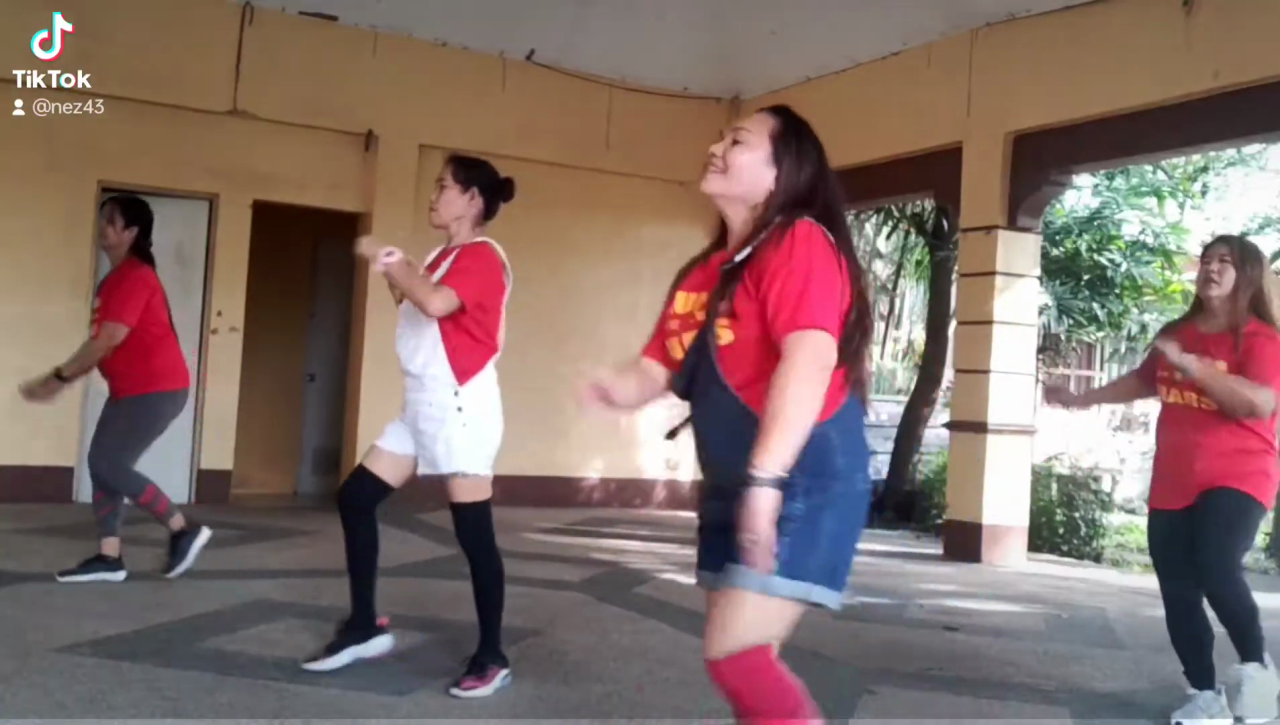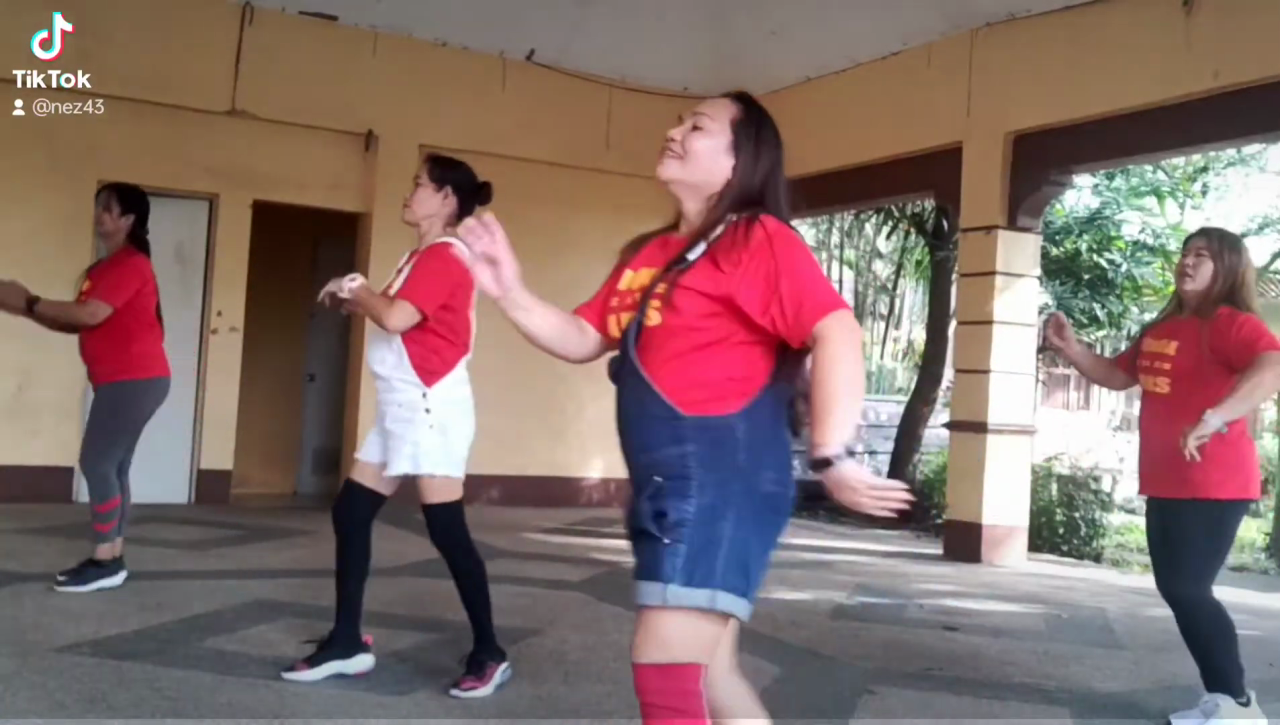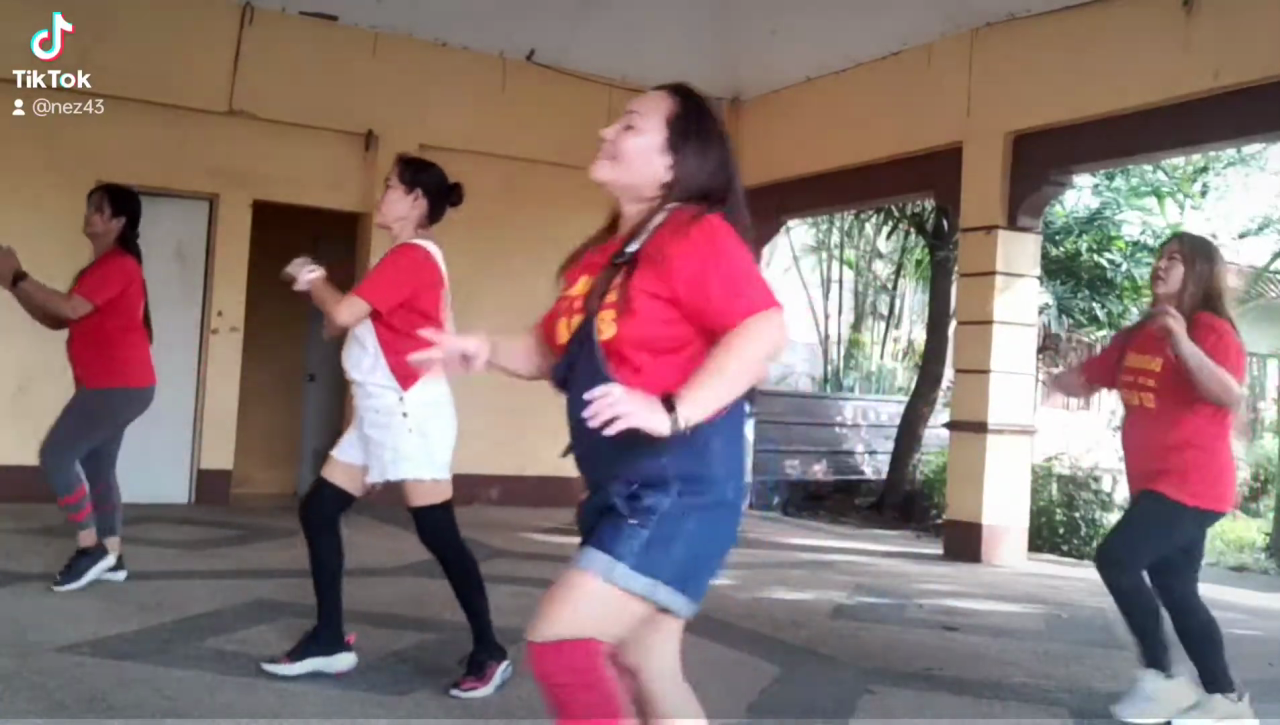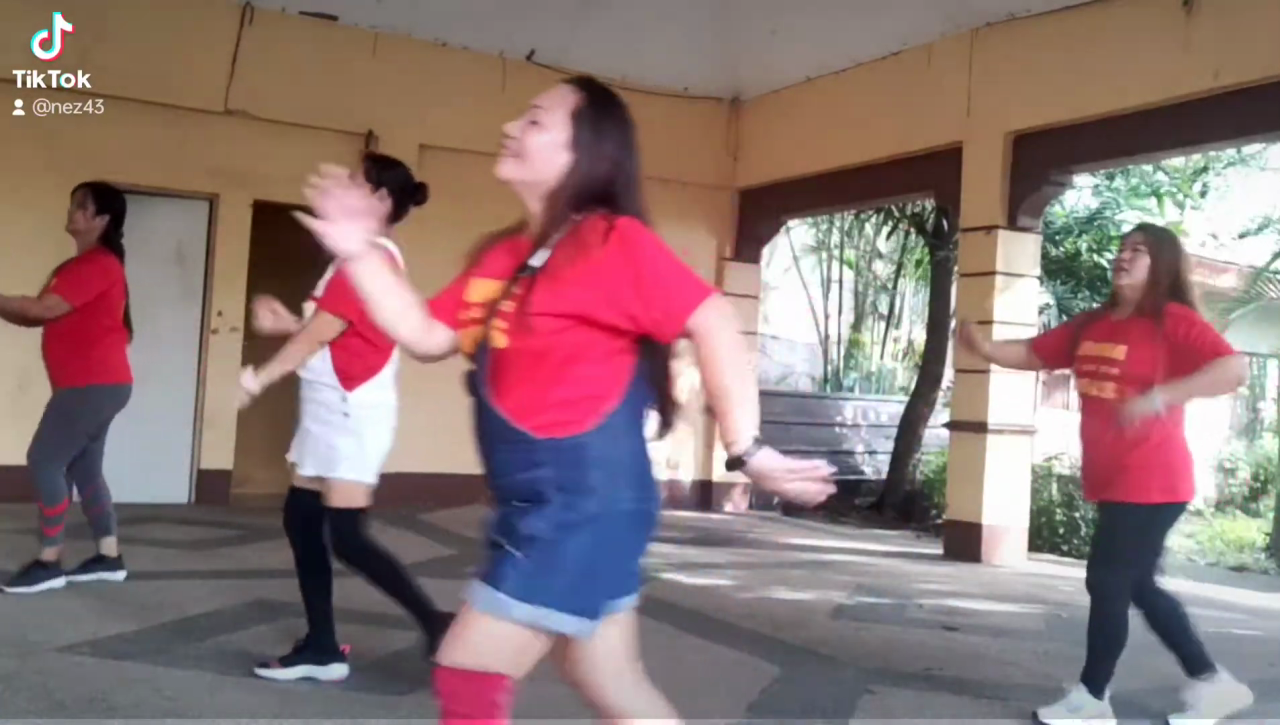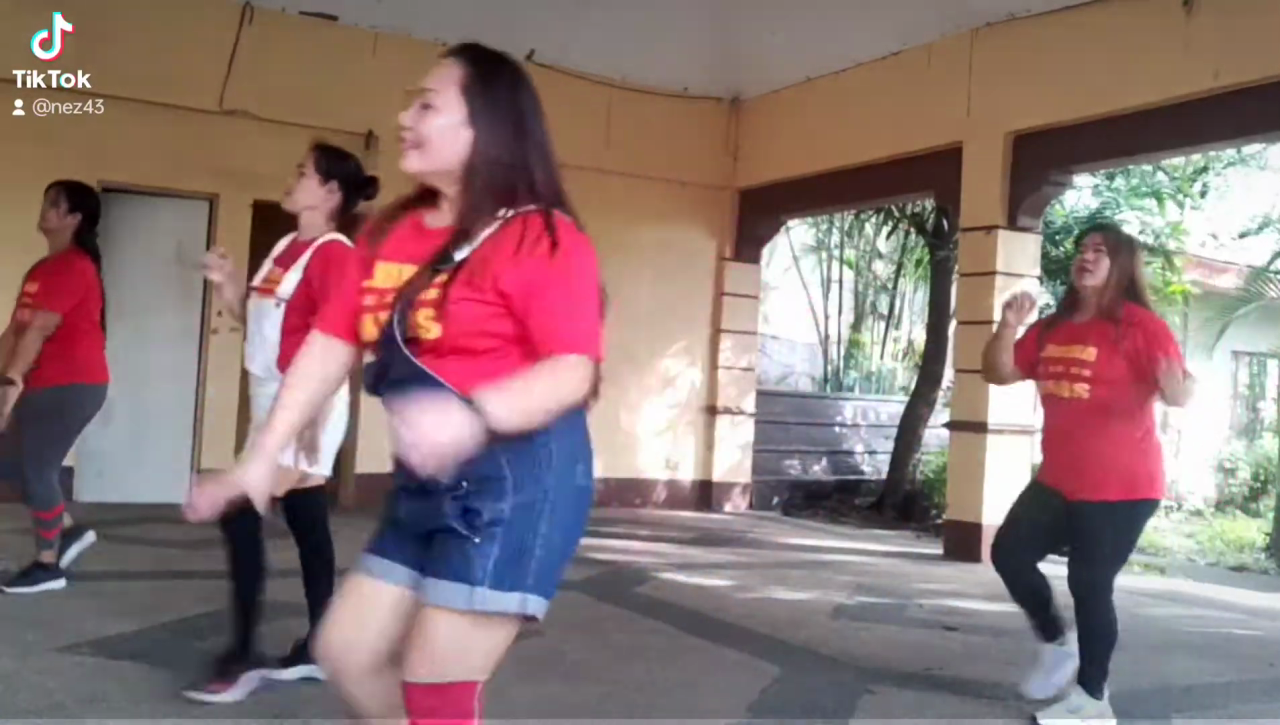
dt=0.2s
person 1, frame 1
left shoulder: (802, 243)
right shoulder: (701, 272)
left elbow: (810, 361)
right elbow: (657, 368)
left wrist: (767, 480)
right wrist: (618, 387)
left hip: (805, 488)
right hip: (734, 492)
left knee: (735, 655)
right knee: (739, 655)
person 1, frame 2
left shoulder: (760, 241)
right shoulder: (649, 253)
left elbow: (839, 336)
right elbow: (581, 338)
left wrist: (832, 457)
right wrist: (507, 290)
left hip: (725, 488)
right hip: (677, 491)
left knee: (665, 671)
right knee: (703, 670)
person 1, frame 3
left shoulder: (697, 234)
right shoulder: (600, 255)
left elbow: (763, 331)
right elbow: (546, 351)
left wrist: (671, 414)
right wrist: (480, 351)
left hip: (680, 490)
right hip: (624, 493)
left knee: (559, 648)
right knee: (651, 672)
person 1, frame 4
left shoulder: (609, 243)
right shoulder: (505, 253)
left elbow: (714, 326)
right elbow: (428, 334)
left wrist: (749, 452)
right wrist: (359, 253)
left hip: (579, 506)
right hip: (548, 507)
person 1, frame 5
left shoulder: (542, 239)
right shoulder: (392, 232)
left elbow: (571, 373)
right elbow: (330, 345)
left wrist: (470, 416)
right wrist: (262, 454)
left hip: (516, 490)
right hip: (434, 495)
right knee: (346, 653)
person 2, frame 1
left shoulder: (482, 256)
right shoulder: (441, 257)
left elbow: (437, 302)
right elbow: (421, 306)
left wrist: (392, 262)
right wrist: (396, 269)
left hip: (462, 406)
right hip: (420, 407)
left knee: (473, 532)
right knee: (355, 497)
left ankle: (491, 657)
right ankle: (363, 626)
person 2, frame 2
left shoulder: (444, 256)
right shoulder: (420, 257)
left elbow: (399, 318)
right elbow: (392, 313)
left wrist: (353, 293)
right wrist: (361, 296)
left hip: (431, 408)
right hip: (397, 408)
left knee: (447, 531)
right knee: (350, 512)
left ankle: (489, 653)
right ankle: (347, 642)
person 2, frame 3
left shoulder: (412, 257)
right shoulder: (404, 259)
left elbow: (344, 311)
left wrist: (311, 281)
right wrist: (322, 284)
left hip: (411, 411)
right hip: (377, 412)
left knee: (437, 534)
right knee: (317, 510)
left ankle: (488, 651)
right ankle: (329, 639)
person 2, frame 4
left shoulder: (370, 258)
left elbow: (323, 329)
left wrist: (263, 376)
right wrist: (282, 322)
left hip: (355, 410)
right hip: (328, 407)
left knee: (346, 539)
right knee: (301, 520)
left ankle: (439, 629)
right ankle: (322, 647)
person 2, frame 5
left shoulder: (334, 255)
right shoulder: (286, 249)
right elbow: (257, 323)
left wrist: (314, 418)
right wrist: (228, 284)
right hip: (279, 400)
left knee: (241, 520)
right knee: (308, 525)
left ankle: (243, 653)
right ankle: (318, 647)
person 3, frame 1
right shoulder: (1174, 335)
right elbow: (1141, 382)
left wrist: (1191, 364)
right wrist: (1081, 398)
left hip: (1234, 483)
right hip: (1172, 488)
left knee: (1217, 574)
right knee: (1179, 598)
person 3, frame 2
left shoulder: (1233, 323)
right shoulder: (1161, 326)
right elbow: (1118, 374)
left wrist: (1214, 416)
right wrist: (1071, 349)
left hip: (1213, 484)
right hip: (1167, 484)
left knee: (1187, 588)
right knee: (1177, 590)
person 3, frame 3
left shoulder: (1210, 330)
right shoulder: (1134, 336)
left elbow: (1230, 395)
right elbow: (1090, 377)
left wrist: (1181, 343)
right wrist: (1066, 379)
left hip: (1191, 484)
right hip: (1158, 484)
left knee: (1115, 559)
right knee: (1177, 593)
left ankle: (1160, 676)
person 3, frame 4
left shoulder: (1175, 322)
right shoulder: (1090, 325)
left elbow: (1234, 370)
right elbow: (1031, 354)
left wrist: (1159, 397)
right wrist: (983, 347)
left hip: (1149, 484)
right hip: (1112, 482)
left knee: (1108, 582)
right knee: (1137, 587)
right ankle: (1211, 682)
person 3, frame 5
left shoulder: (1138, 325)
right shoulder: (1052, 328)
left elbow: (1178, 389)
right elbow: (1001, 371)
left wrist: (1170, 385)
right wrist: (1007, 325)
left hip: (1120, 484)
right hip: (1058, 480)
left knee: (1090, 583)
right knee: (1009, 552)
right ankle: (1057, 645)
person 4, frame 1
left shoulder: (137, 277)
right shoulder: (117, 279)
left elbow: (111, 338)
right elbow: (104, 340)
left wrist: (59, 376)
right wrist: (63, 377)
left hip: (158, 391)
right hip: (130, 390)
left knee: (109, 465)
right knee: (101, 466)
left ankle: (183, 529)
right ankle: (109, 557)
person 4, frame 2
left shoulder: (131, 264)
right shoulder: (104, 267)
left elbow: (90, 314)
right elbow: (77, 321)
left hip: (135, 382)
right hip: (117, 382)
left knee: (96, 464)
right knee: (111, 468)
left ankle: (106, 560)
right ankle: (109, 557)
person 4, frame 3
left shoulder: (118, 265)
right shoulder: (101, 268)
left elbow: (69, 307)
right elbow: (57, 319)
left hip: (119, 387)
right hip: (107, 387)
left knee: (54, 457)
right knee: (98, 467)
left ankle: (90, 547)
right ankle: (110, 555)
person 4, frame 4
left shoulder: (100, 264)
right shoulder: (75, 266)
left elbow: (44, 308)
left hip: (95, 385)
right hip: (86, 385)
left knee: (44, 463)
right knee: (83, 469)
left ankle: (49, 563)
right ankle: (109, 557)
person 4, frame 5
left shoulder: (74, 268)
right shoulder: (44, 267)
left elbow: (40, 328)
left hip: (72, 385)
right hip: (47, 385)
left knee: (34, 466)
left ankle: (48, 565)
right ankle: (70, 531)
